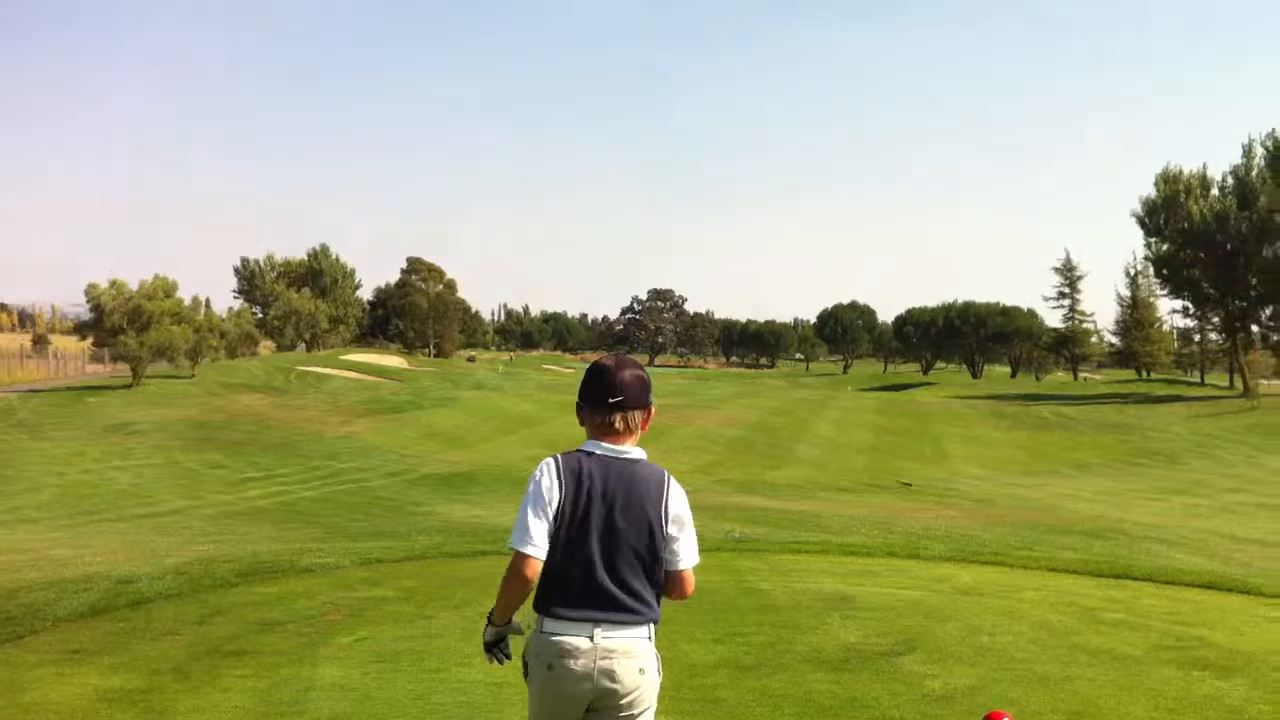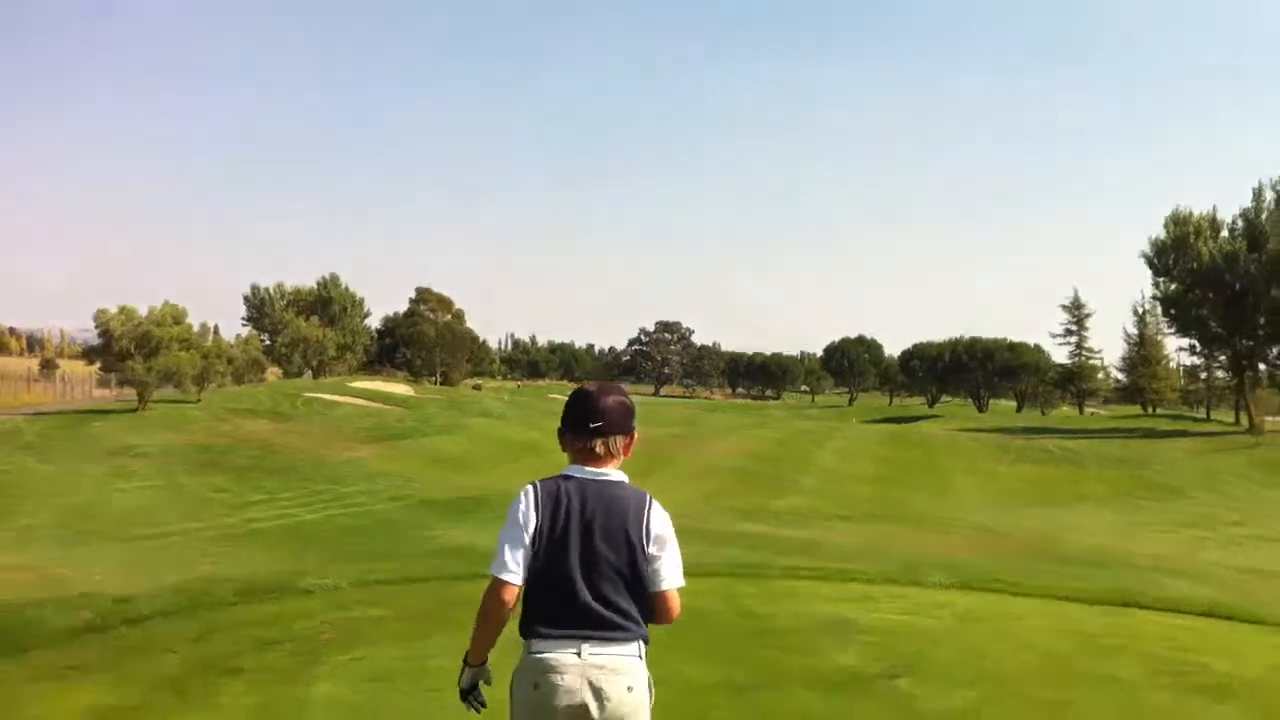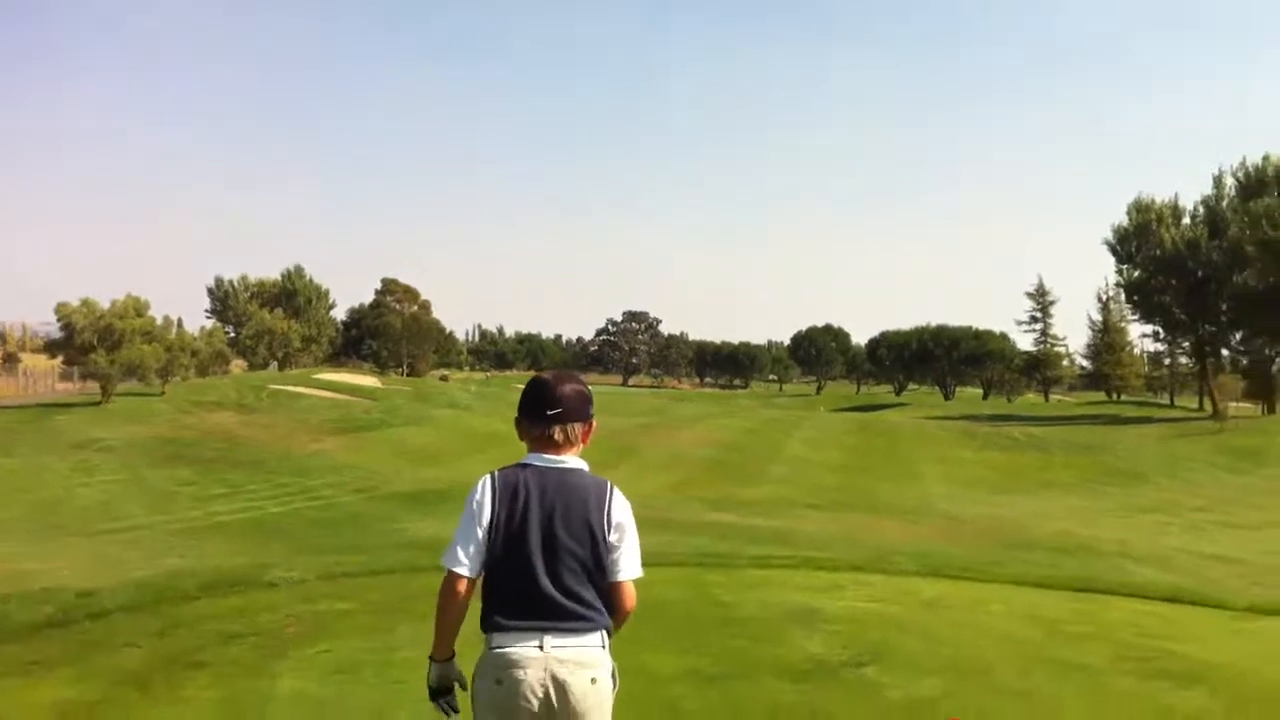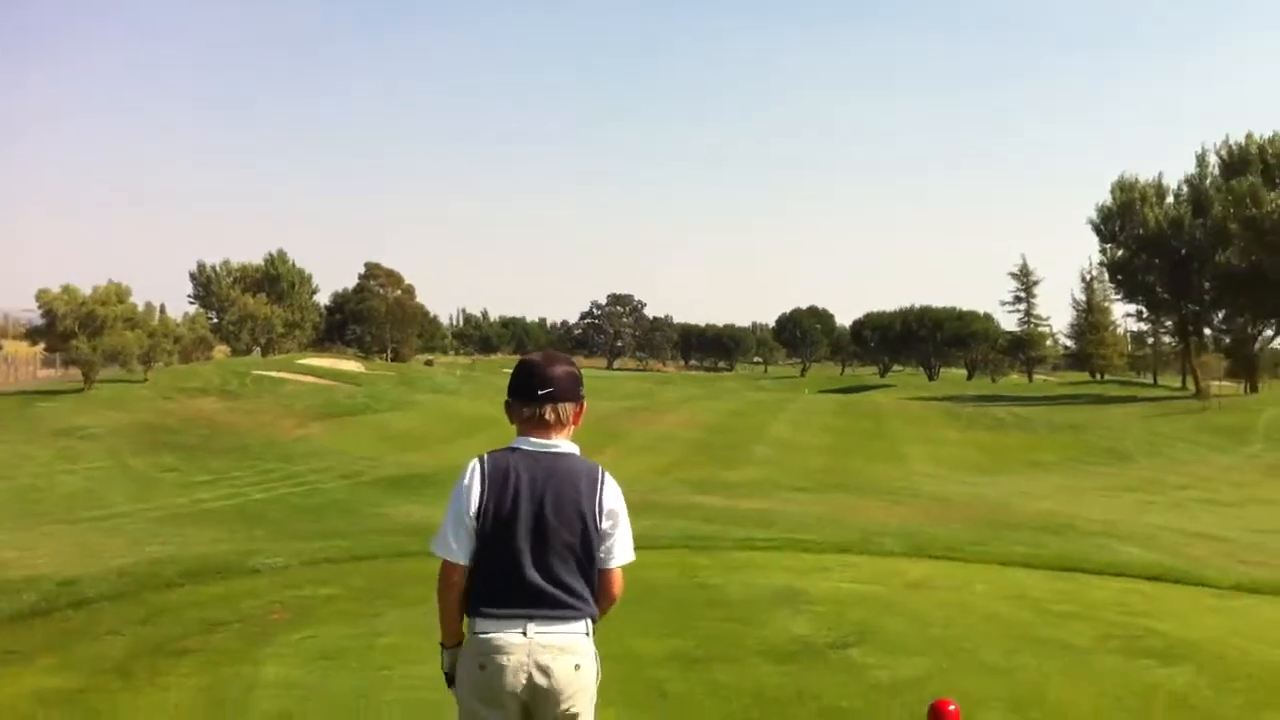
dt=0.2s
person 1, frame 1
left shoulder: (554, 473)
right shoulder: (665, 488)
left elbow: (527, 569)
right elbow: (683, 585)
left wrist: (498, 620)
left hip: (559, 647)
right hip: (630, 652)
person 1, frame 2
left shoulder: (535, 499)
right shoulder: (648, 511)
left elbow: (504, 595)
right elbow: (668, 609)
left wrist: (473, 661)
left hip: (547, 668)
right hip: (621, 671)
person 1, frame 3
left shoulder: (492, 489)
right shoulder: (608, 498)
left elbow: (458, 587)
right elbow: (624, 601)
left wrist: (441, 658)
left hip: (510, 662)
right hip: (585, 664)
person 1, frame 4
left shoulder: (481, 473)
right shoulder: (599, 484)
left elbow: (453, 575)
right elbow: (611, 586)
left wrist: (451, 644)
left hip: (493, 649)
right hip: (569, 651)
